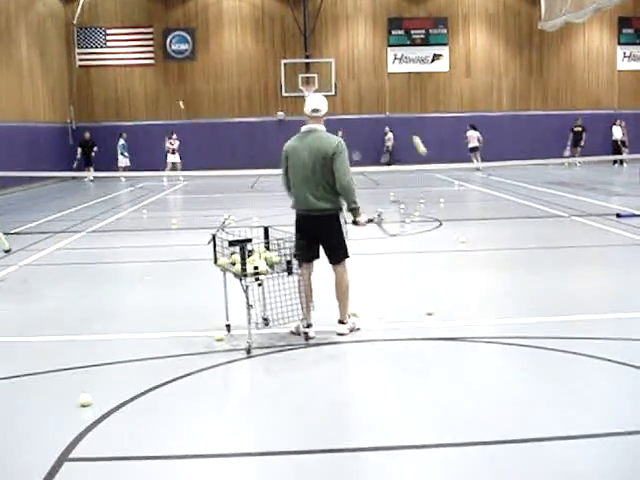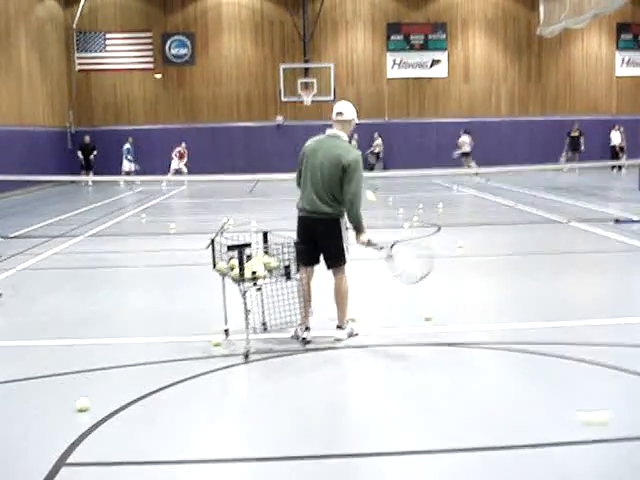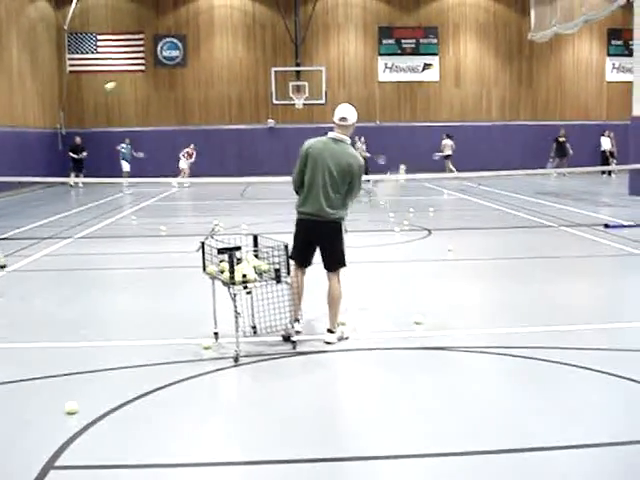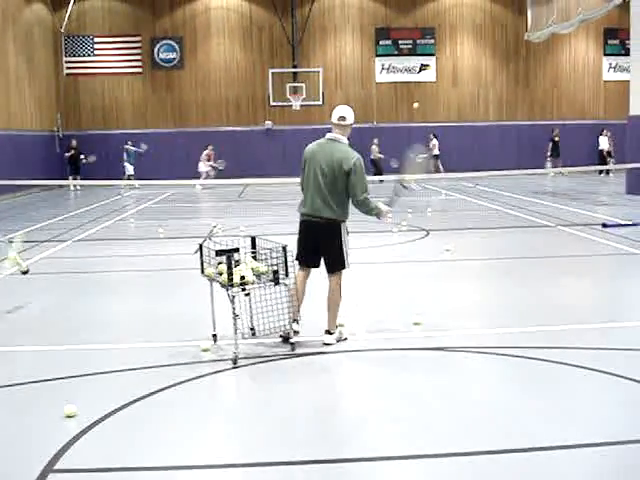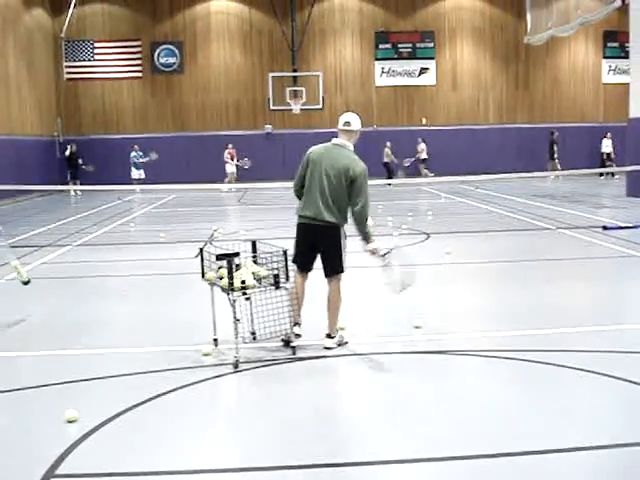
dt=0.3s
person 1, frame 1
left shoulder: (290, 145)
right shoulder: (334, 143)
left elbow: (288, 185)
right elbow: (344, 184)
right wrist: (356, 211)
left hip: (303, 215)
right hip: (328, 214)
left knee: (305, 269)
right knee: (339, 267)
left ankle: (306, 323)
right ankle: (344, 320)
person 1, frame 2
left shoulder: (310, 145)
right shoulder: (351, 155)
left elbow: (299, 181)
right elbow: (351, 198)
right wrist: (359, 229)
left hip: (306, 217)
right hip: (331, 219)
left knee: (305, 272)
right knee: (339, 272)
left ankle: (304, 327)
right ankle: (342, 326)
person 1, frame 3
left shoulder: (310, 146)
right shoulder: (356, 159)
left elbow: (296, 183)
right elbow: (351, 195)
left hip: (305, 218)
right hip: (332, 222)
left knee: (299, 269)
right knee: (333, 275)
left ankle: (295, 319)
right ankle: (333, 329)
person 1, frame 4
left shoulder: (311, 149)
right shoulder: (352, 158)
right elbow: (360, 199)
right wrist: (378, 210)
left hip: (307, 219)
right hip: (333, 223)
left knee: (303, 269)
right knee: (335, 276)
left ankle: (294, 320)
right ankle: (331, 331)
person 1, frame 5
left shoulder: (314, 151)
right shoulder: (358, 166)
left elbow: (297, 187)
right elbow: (360, 207)
right wrist: (367, 239)
left hip: (306, 222)
right hip: (332, 226)
left knee: (301, 273)
right knee: (334, 280)
left ankle: (296, 324)
right ankle: (332, 334)
